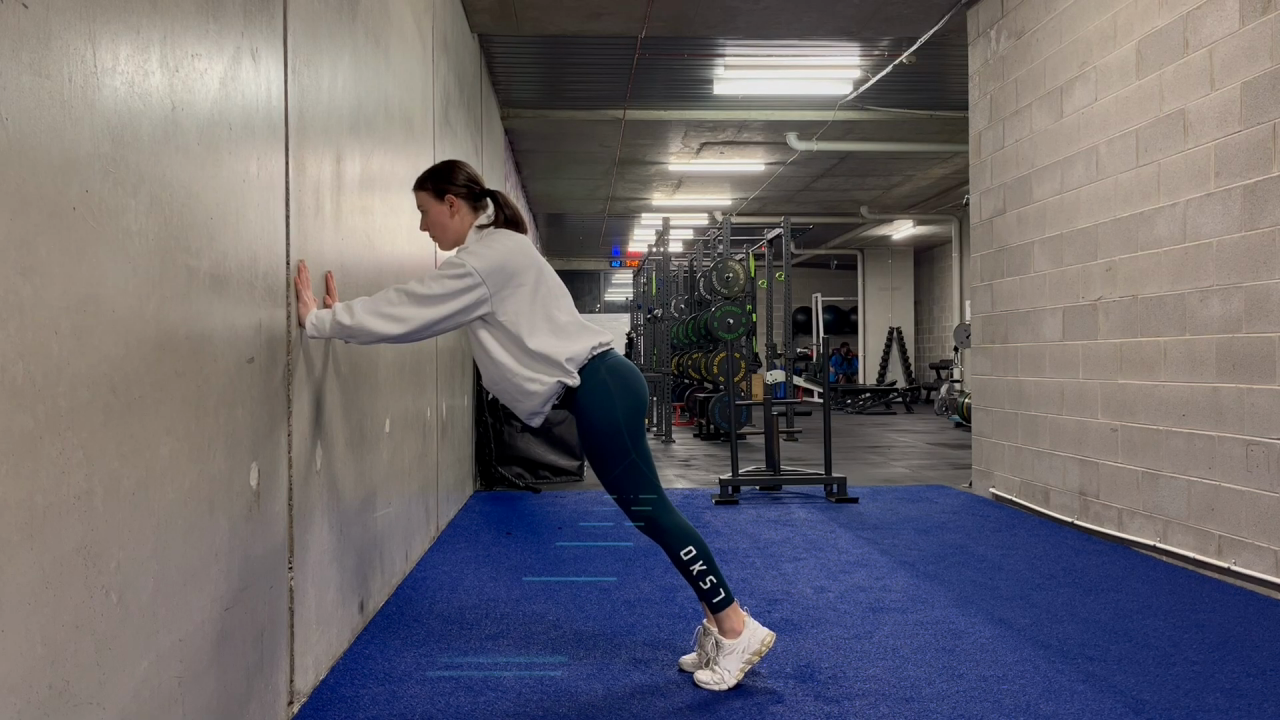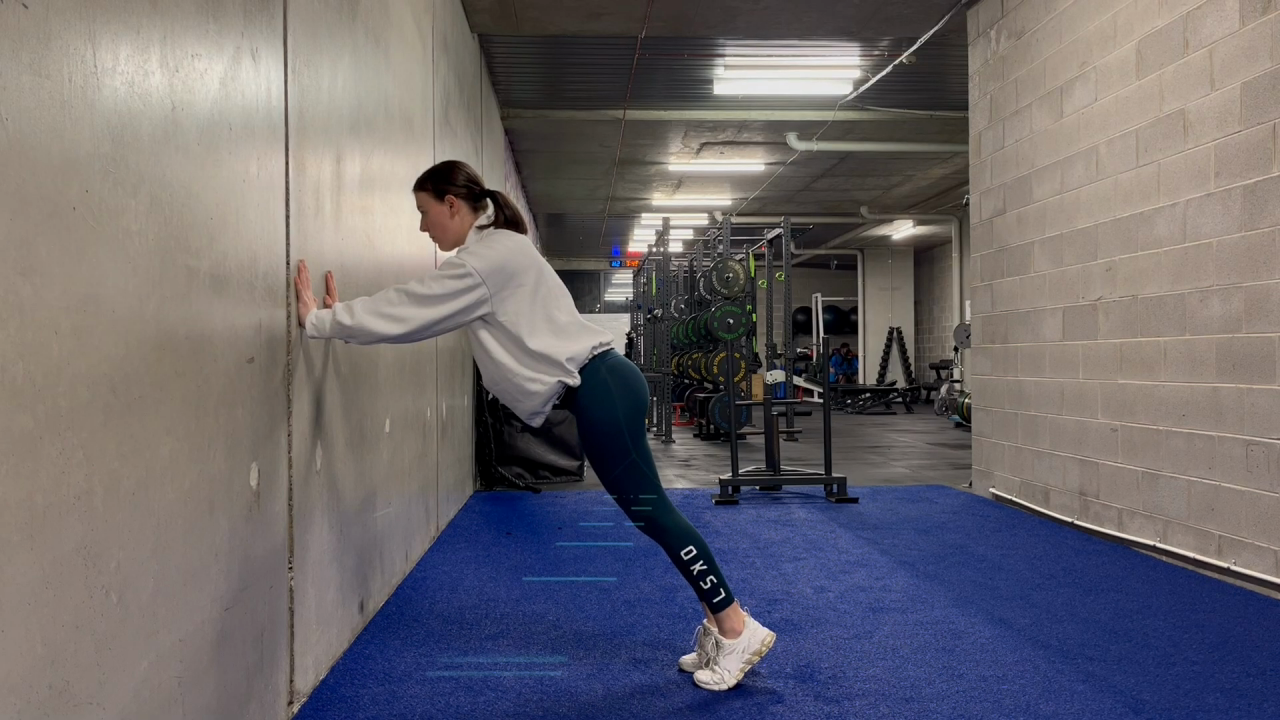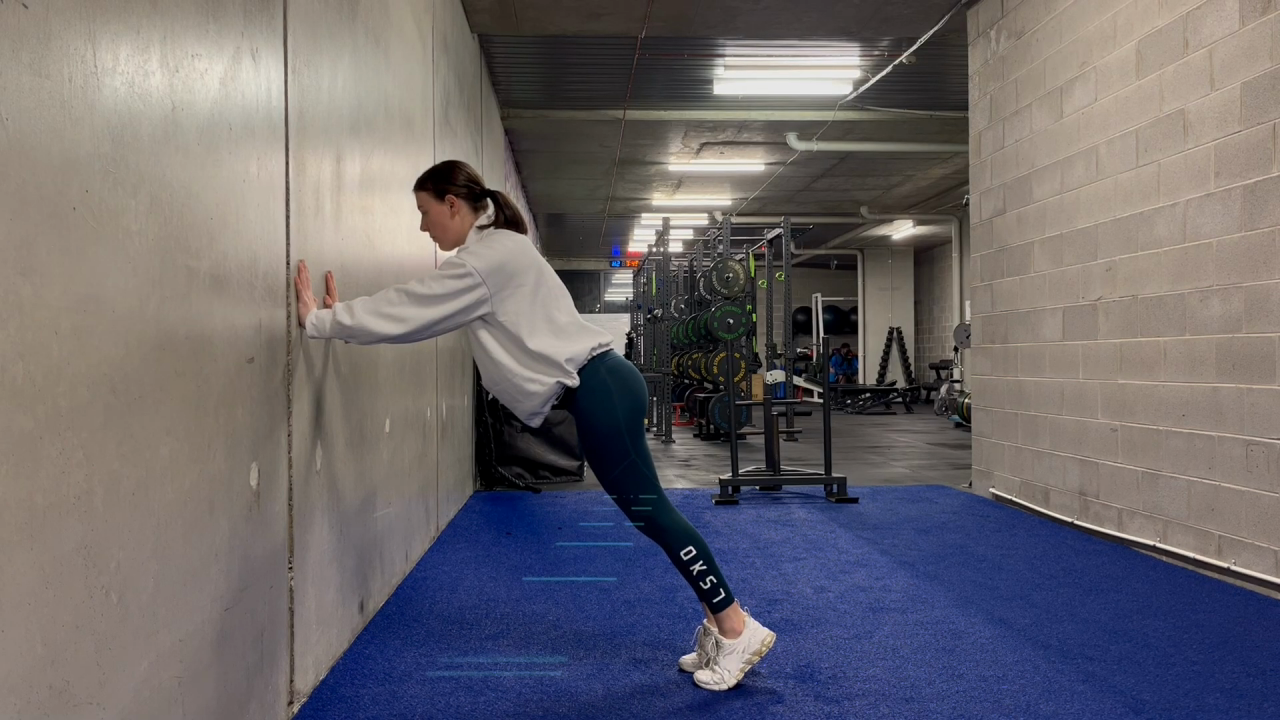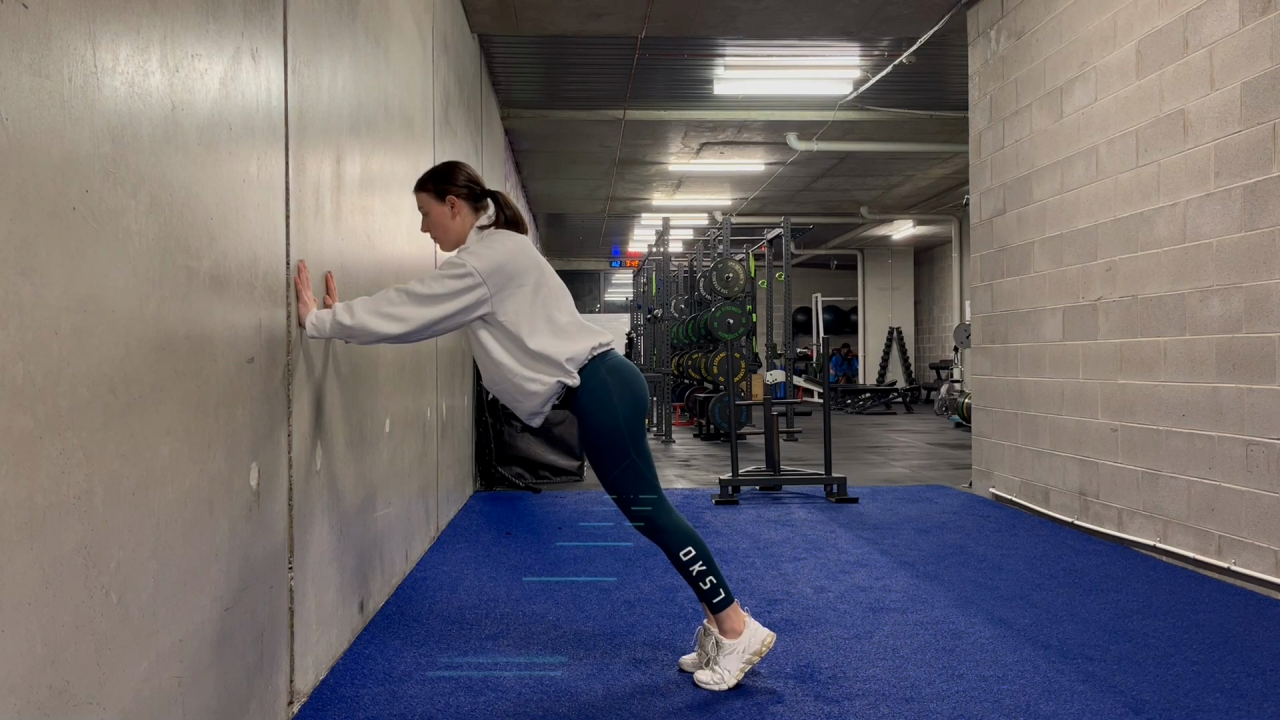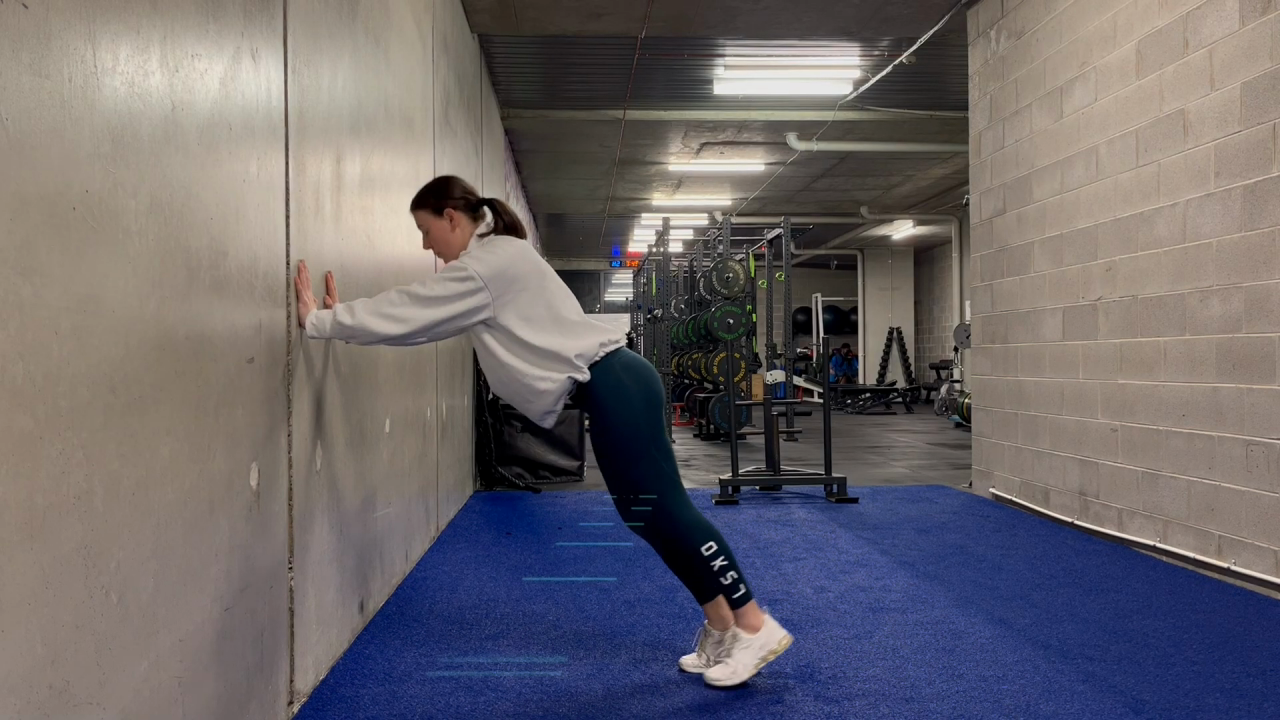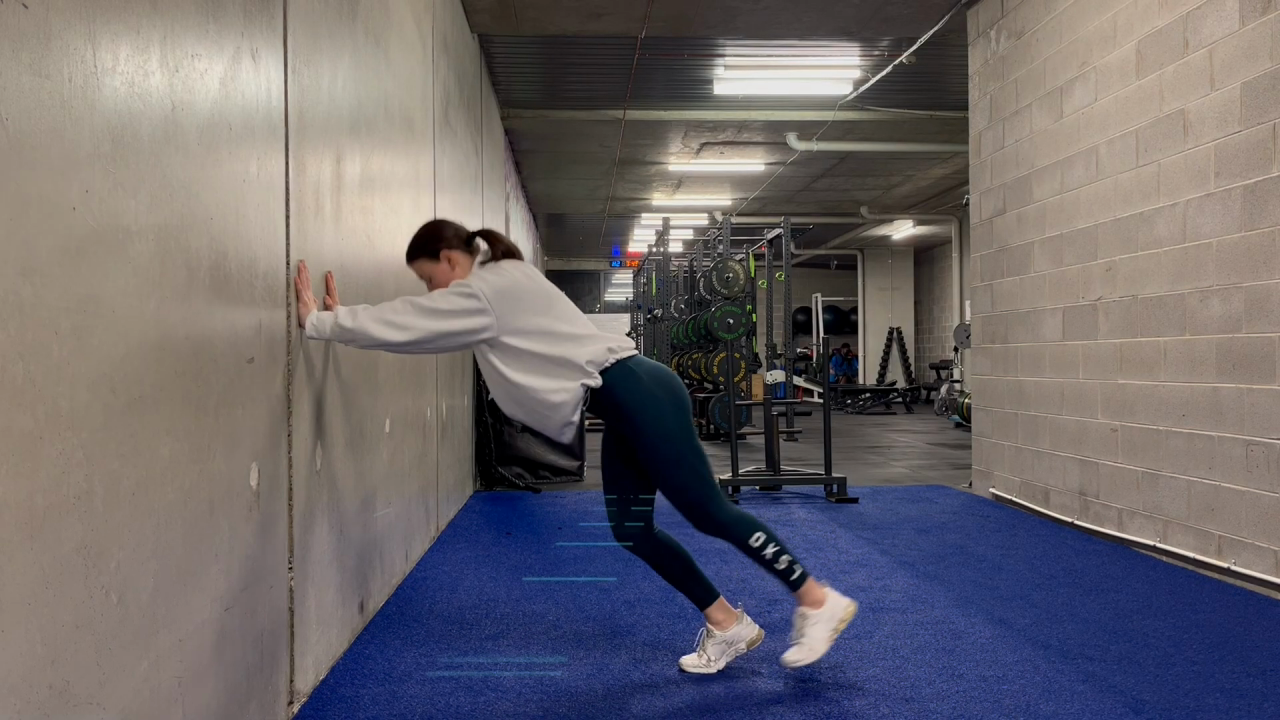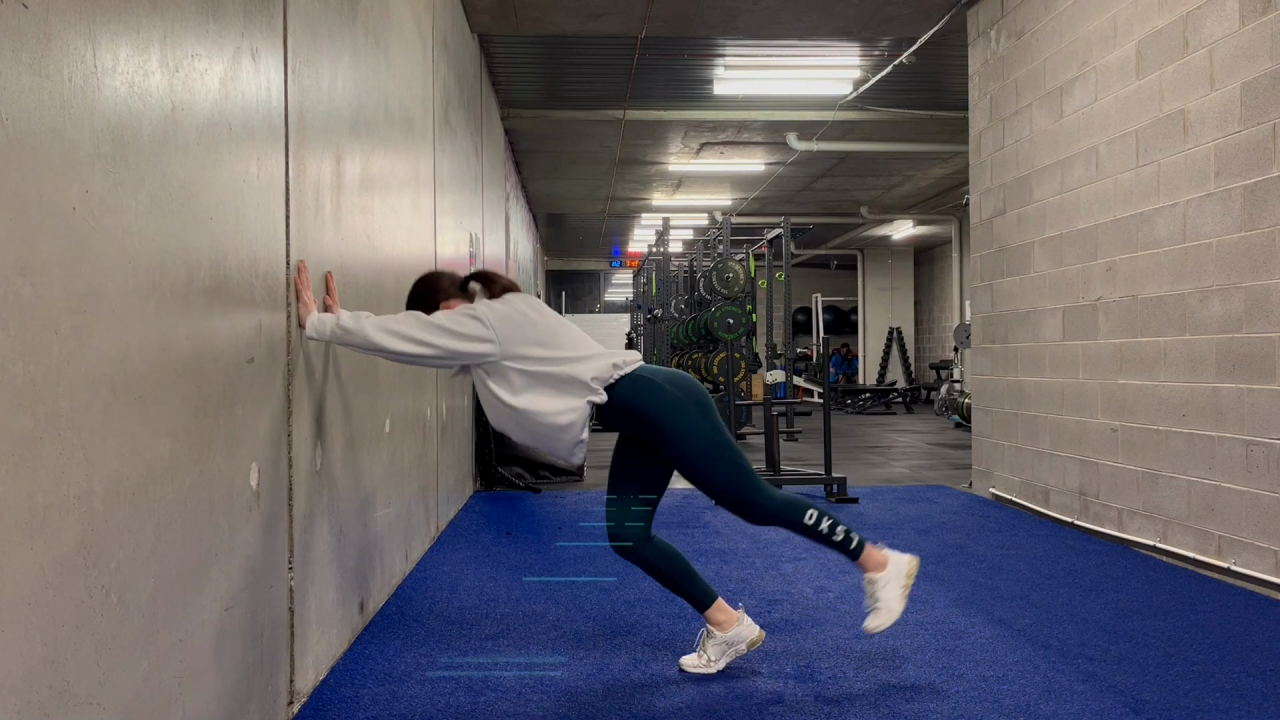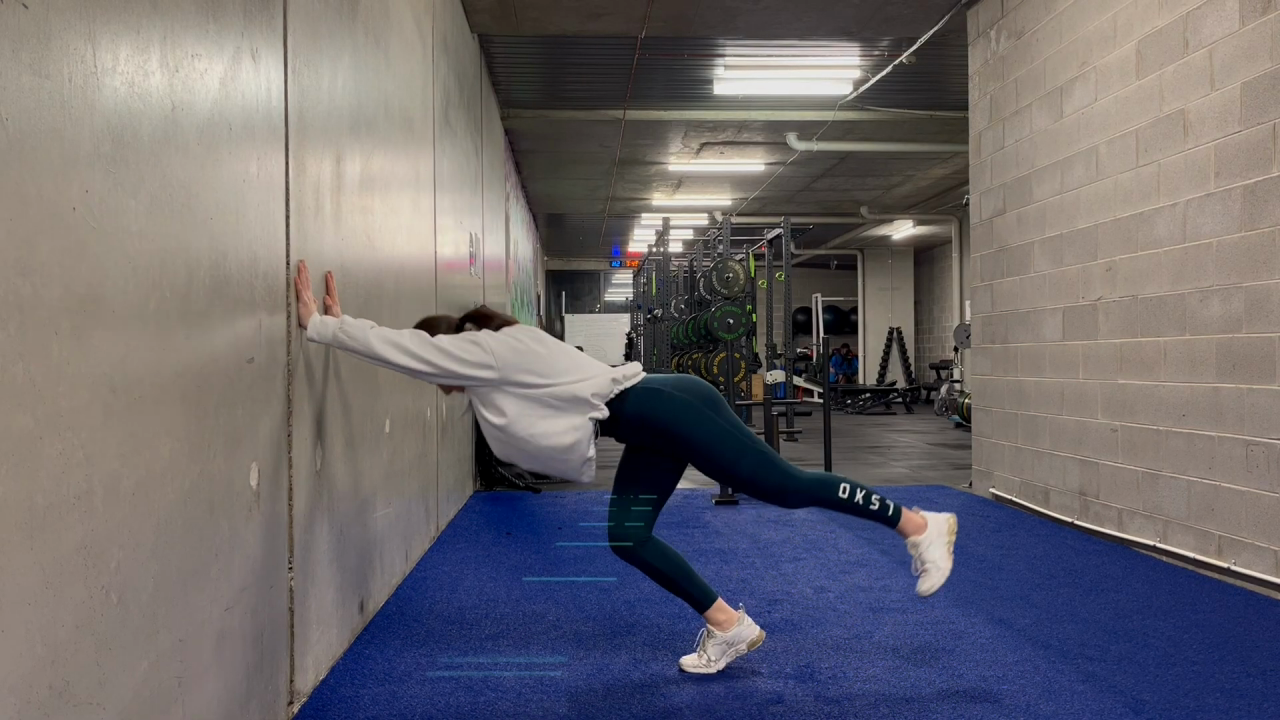
dt=0.2s
person 1, frame 1
left shoulder: (486, 258)
right shoulder: (493, 253)
left elbow: (407, 311)
right elbow: (415, 311)
left wrist: (318, 320)
right wrist: (345, 315)
left hip: (598, 388)
right hip: (597, 387)
left knee: (648, 510)
right knee: (645, 510)
left ankle: (737, 629)
right ankle: (720, 624)
person 1, frame 2
left shoulder: (487, 258)
right shoulder: (493, 254)
left elbow: (407, 312)
right elbow: (415, 311)
left wrist: (318, 320)
right wrist: (344, 316)
left hip: (598, 388)
right hip: (598, 387)
left knee: (649, 510)
right knee: (645, 510)
left ankle: (738, 629)
right ankle: (720, 624)
person 1, frame 3
left shoulder: (488, 258)
right shoulder: (492, 254)
left elbow: (408, 311)
right elbow: (416, 312)
left wrist: (319, 320)
right wrist: (342, 315)
left hip: (598, 389)
right hip: (597, 387)
left knee: (647, 510)
right knee: (645, 511)
left ankle: (738, 630)
right ankle: (720, 626)
person 1, frame 4
left shoulder: (488, 258)
right shoulder: (493, 254)
left elbow: (409, 312)
right elbow: (417, 312)
left wrist: (319, 321)
right wrist: (343, 316)
left hip: (599, 388)
right hip: (599, 387)
left knee: (647, 511)
right knee: (644, 511)
left ankle: (738, 630)
right ankle: (720, 624)
person 1, frame 5
left shoulder: (487, 265)
right shoulder: (495, 261)
left elbow: (408, 314)
right elbow: (415, 316)
left wrist: (317, 320)
right wrist: (343, 315)
left hip: (615, 386)
right hip: (607, 388)
left knee: (665, 508)
right knee: (643, 516)
left ankle: (755, 627)
right ankle: (723, 625)
person 1, frame 6
left shoulder: (488, 289)
right shoulder: (496, 287)
left elbow: (409, 324)
right elbow: (417, 326)
left wrist: (317, 321)
right wrist: (343, 317)
left hip: (637, 394)
right hip: (624, 403)
left knee: (707, 511)
right knee: (631, 529)
left ankle: (819, 602)
right ankle: (728, 624)
person 1, frame 7
left shoulder: (489, 319)
right shoulder: (495, 321)
left elbow: (408, 335)
right elbow: (413, 339)
left wrist: (318, 321)
right wrist: (342, 321)
left hip: (658, 403)
right hip: (642, 417)
left knee: (753, 502)
right knee: (626, 533)
left ankle: (880, 563)
right ankle: (728, 625)
person 1, frame 8
left shoulder: (488, 350)
right shoulder: (493, 356)
left elbow: (408, 350)
right elbow: (411, 350)
left wrist: (319, 325)
right wrist: (337, 323)
left hip: (667, 410)
right hip: (653, 426)
left knee: (784, 486)
right knee: (627, 536)
left ankle: (920, 527)
right ankle: (727, 624)
